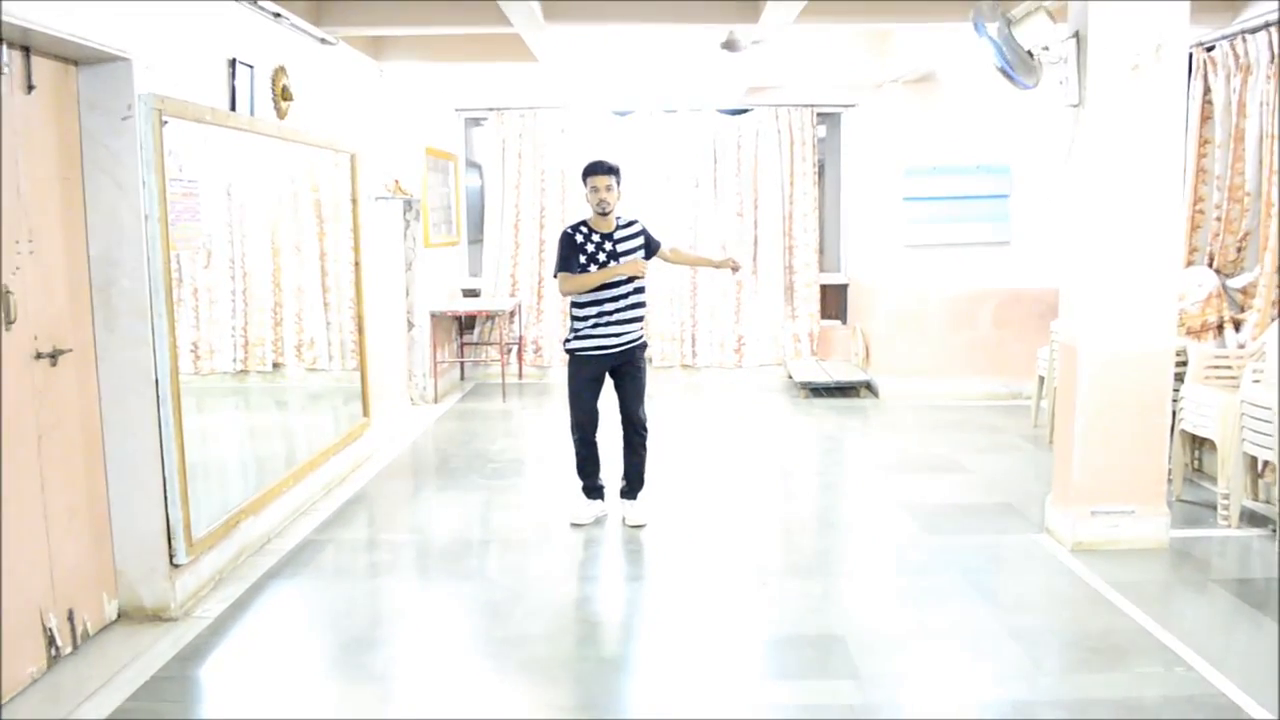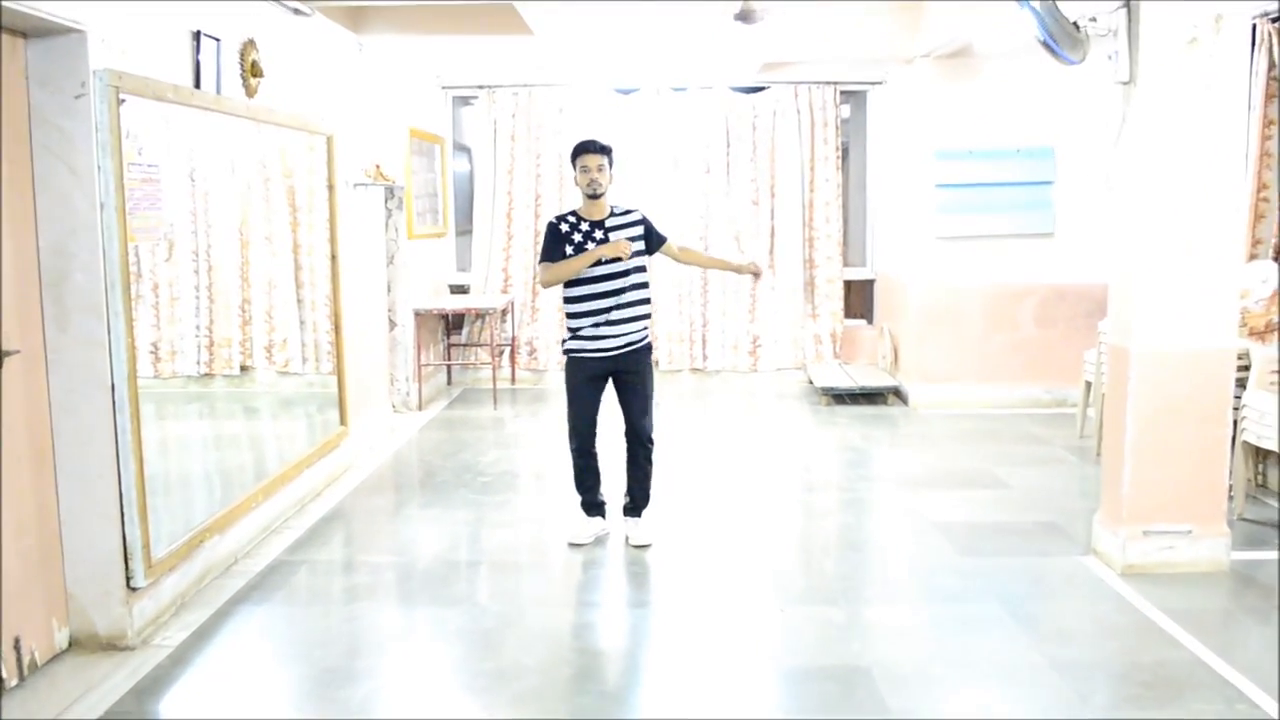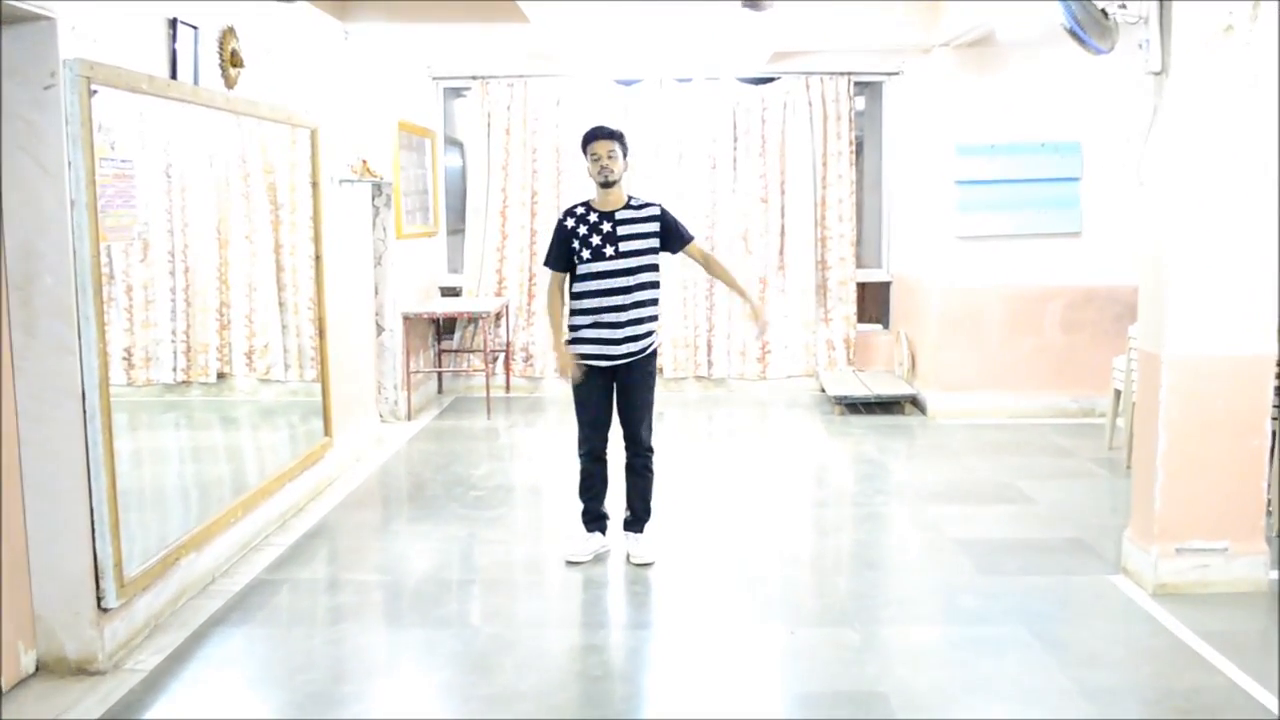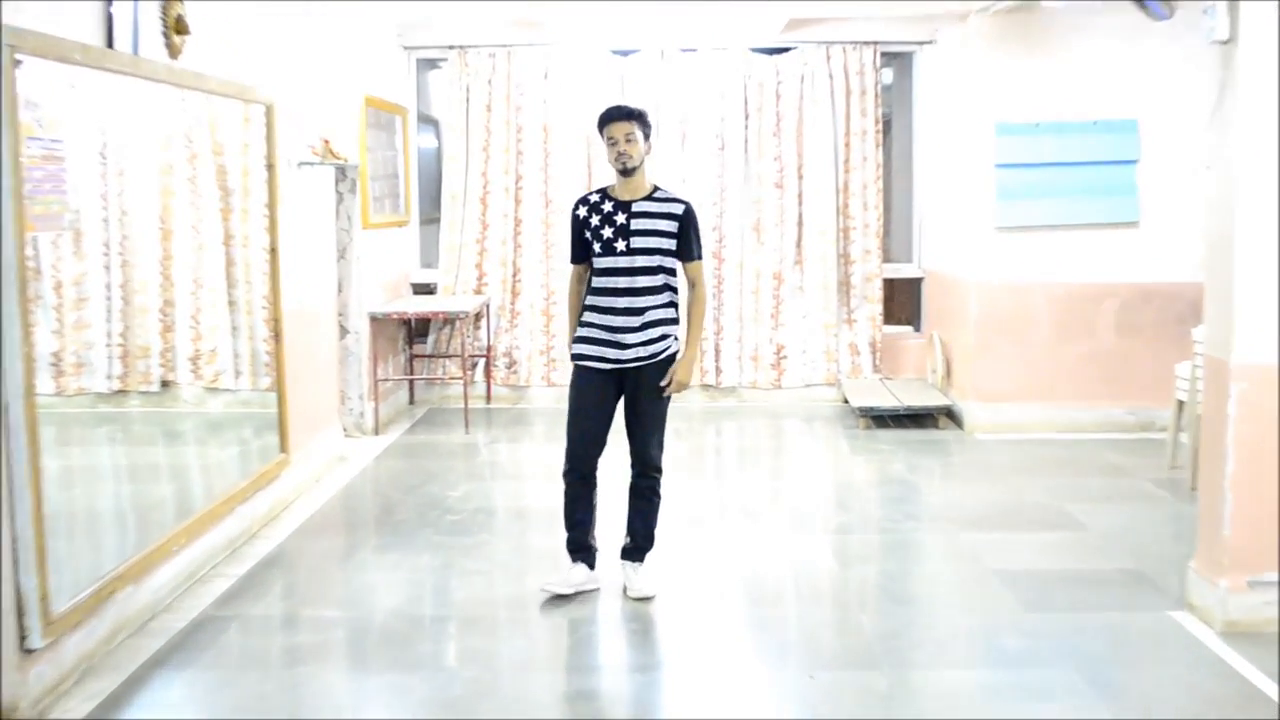
dt=0.7s
person 1, frame 1
left shoulder: (635, 230)
right shoulder: (573, 237)
left elbow: (667, 253)
right elbow: (565, 286)
left wrist: (716, 263)
right wrist: (617, 269)
left hip: (630, 347)
right hip: (586, 350)
left knee: (635, 423)
right knee: (583, 426)
left ankle: (631, 497)
right ankle: (592, 497)
person 1, frame 2
left shoulder: (635, 221)
right shoulder: (560, 227)
left elbow: (678, 251)
right elbow: (546, 277)
left wrist: (736, 267)
right wrist: (599, 251)
left hip: (633, 349)
right hip: (585, 353)
left knee: (640, 433)
right knee: (581, 436)
left ankle: (635, 515)
right ankle: (593, 514)
person 1, frame 3
left shoulder: (654, 215)
right shoulder: (571, 222)
left elbow: (702, 257)
right elbow: (556, 285)
left wrist: (748, 298)
right wrist: (559, 344)
left hip: (638, 351)
right hip: (588, 353)
left knee: (639, 443)
right knee: (591, 446)
left ankle: (636, 530)
right ankle: (594, 530)
person 1, frame 4
left shoulder: (677, 211)
right shoulder: (586, 209)
left elbow: (696, 285)
left wrist: (689, 355)
right wrist: (573, 340)
left hip: (652, 356)
right hip: (596, 355)
left knee: (646, 463)
right knee: (579, 458)
left ankle: (634, 561)
